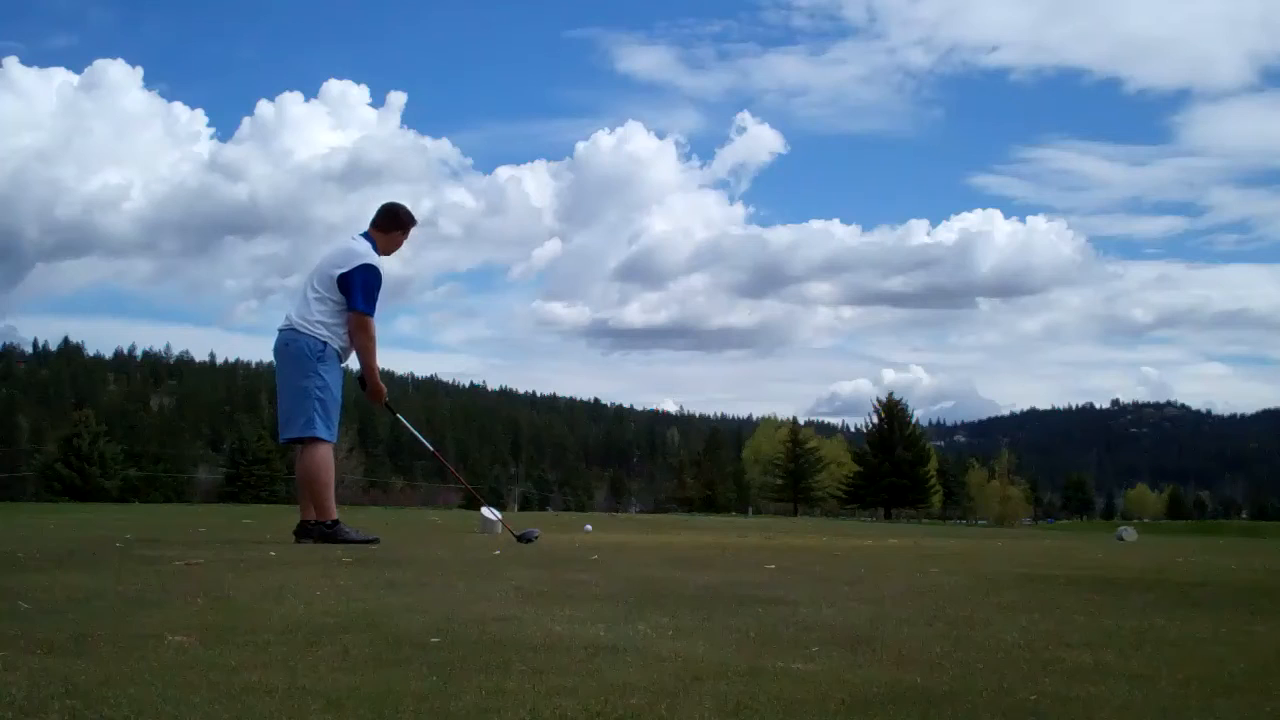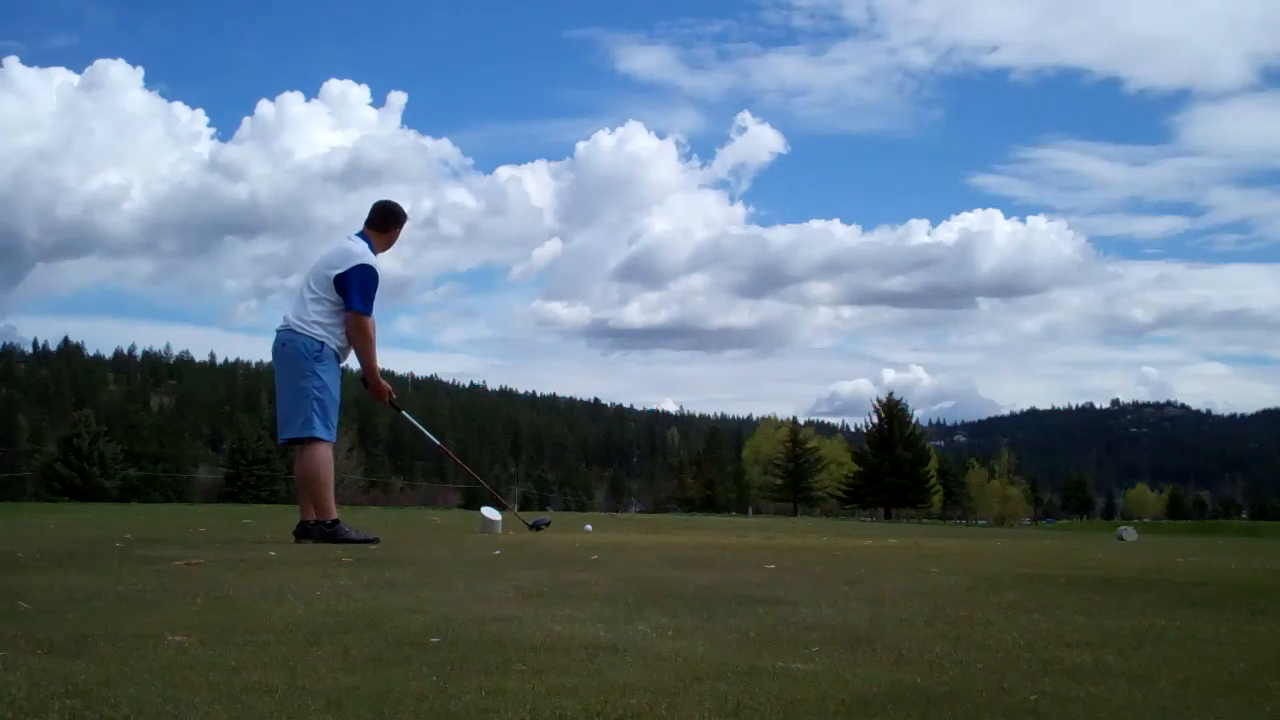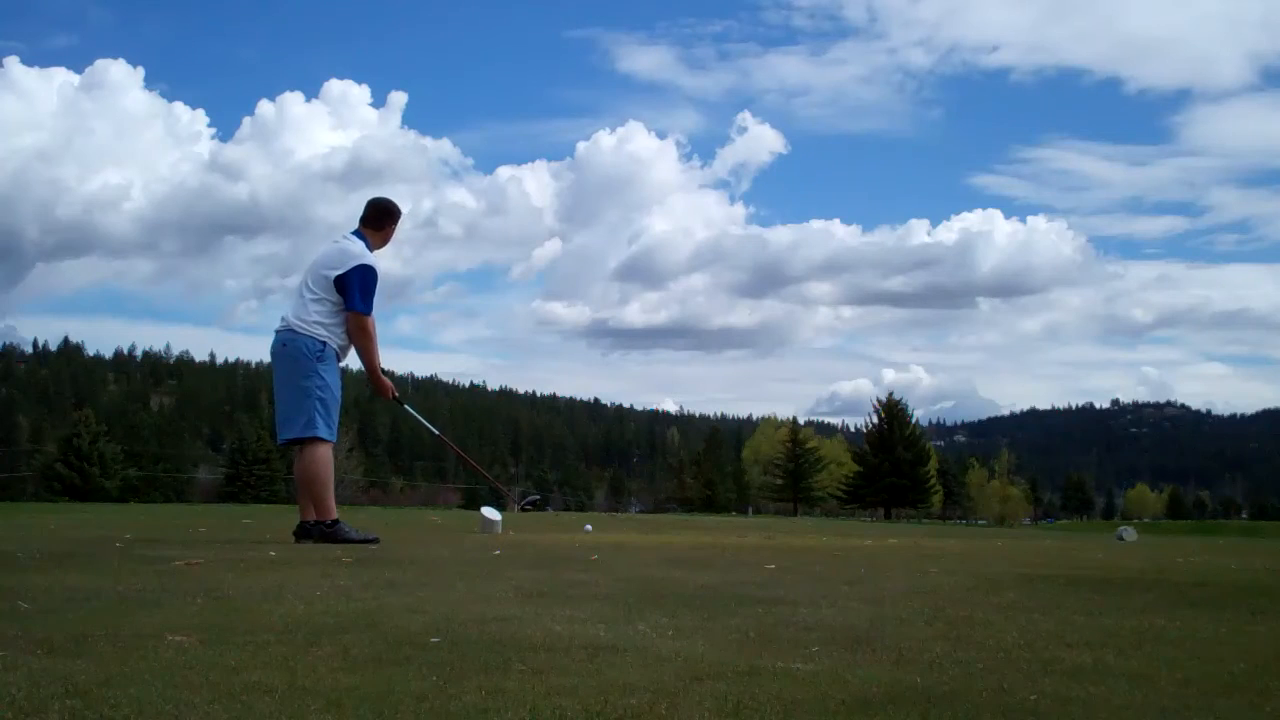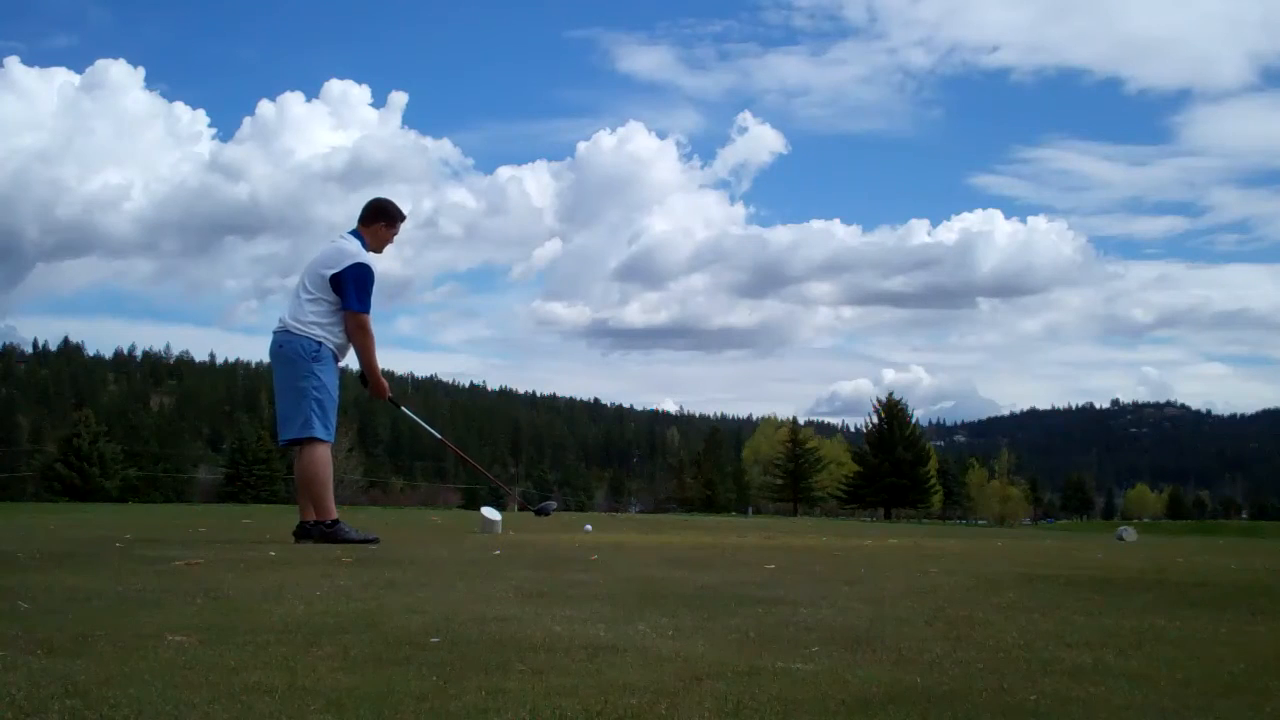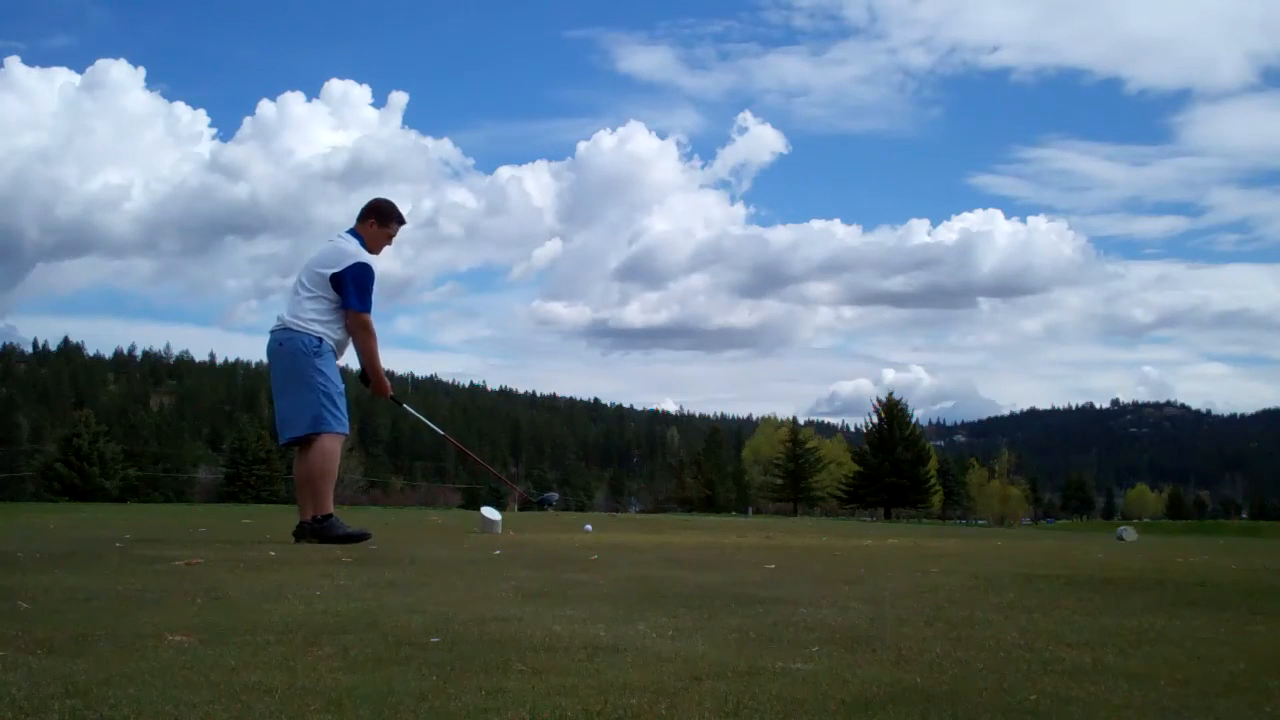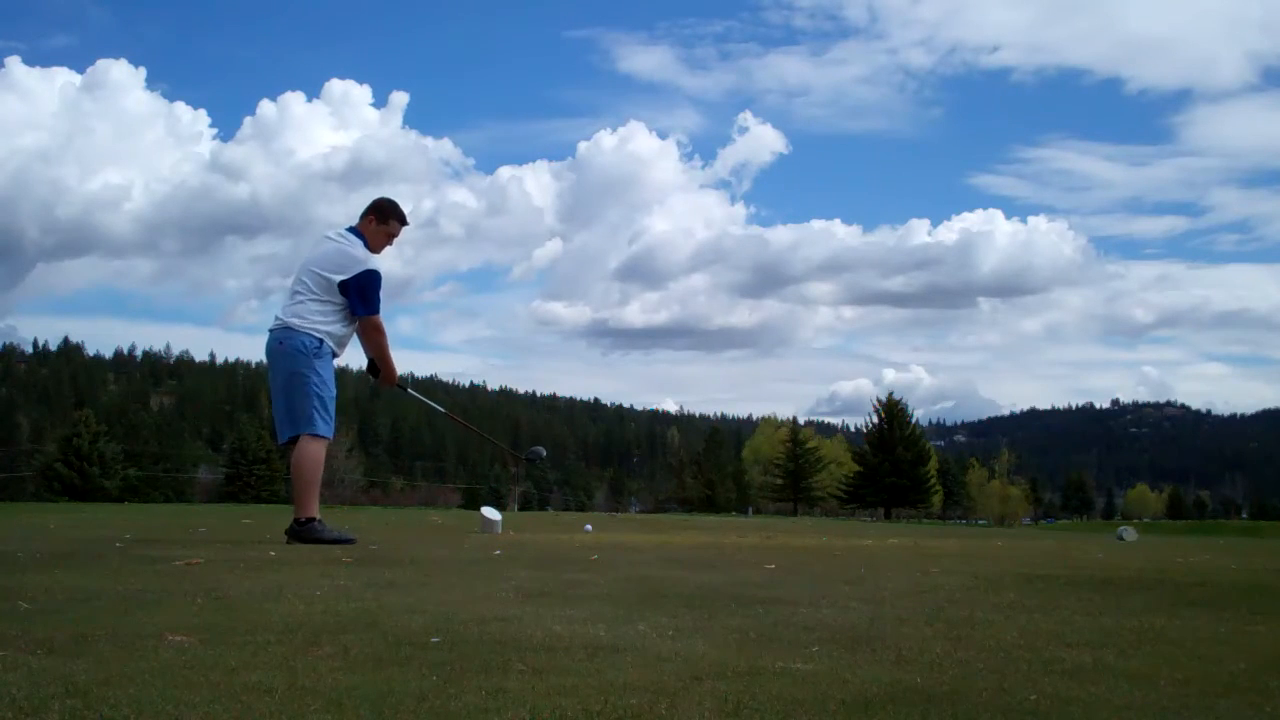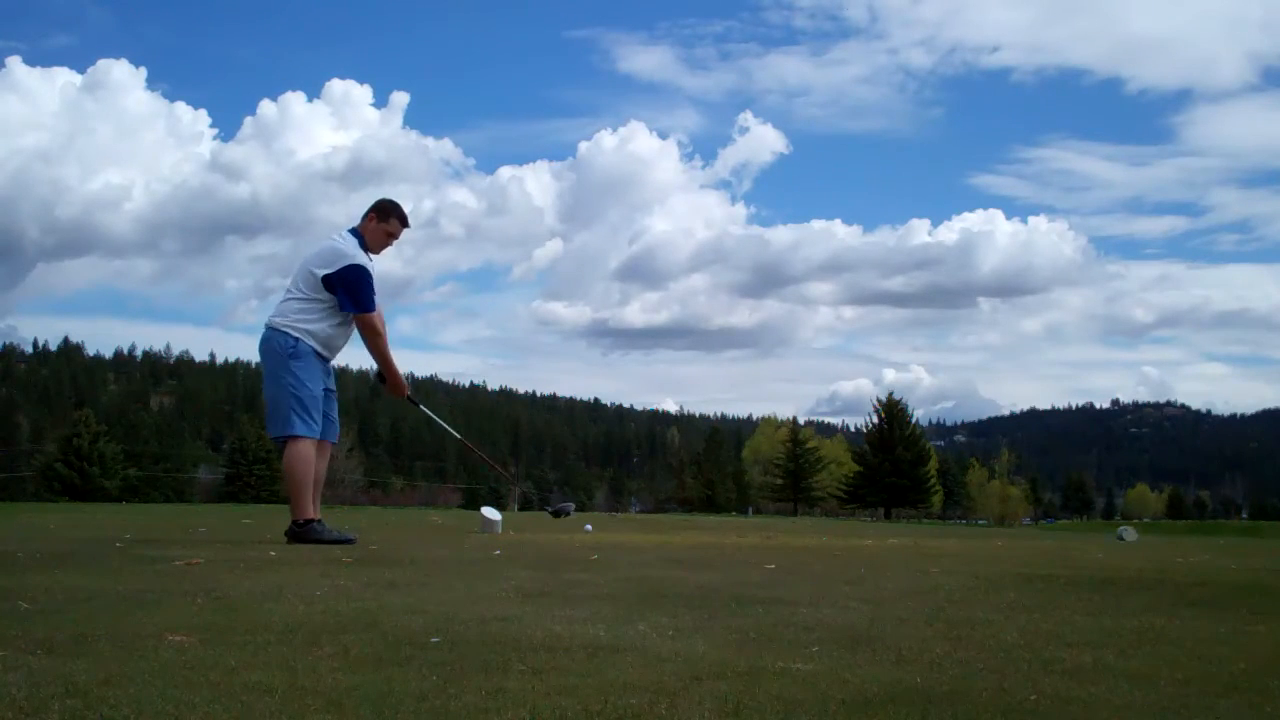
dt=0.3s
person 1, frame 1
left shoulder: (350, 249)
right shoulder: (367, 264)
right elbow: (360, 327)
left wrist: (368, 374)
right wrist: (373, 379)
left hip: (296, 342)
right hip: (313, 347)
left knee: (310, 438)
right knee: (319, 437)
left ankle: (309, 522)
right ankle: (328, 523)
person 1, frame 2
left shoulder: (347, 249)
right shoulder: (363, 264)
left elbow: (358, 323)
right elbow: (358, 328)
left wrist: (371, 373)
right wrist: (375, 379)
left hip: (295, 344)
right hip: (311, 349)
left knee: (308, 437)
right knee: (317, 437)
left ankle: (308, 522)
right ankle: (327, 523)
person 1, frame 3
left shoulder: (341, 247)
right shoulder: (362, 263)
right elbow: (360, 328)
left wrist: (372, 372)
right wrist: (378, 377)
left hip: (293, 343)
right hip: (311, 348)
left knee: (307, 438)
right knee: (318, 437)
left ankle: (308, 522)
right ankle: (328, 523)
person 1, frame 4
left shoulder: (339, 248)
right shoulder: (357, 262)
left elbow: (350, 323)
right elbow: (358, 327)
left wrist: (367, 373)
right wrist: (375, 378)
left hip: (293, 346)
right hip: (309, 349)
left knee: (308, 438)
right knee: (316, 437)
left ankle: (308, 523)
right ankle: (328, 523)
person 1, frame 5
left shoulder: (336, 247)
right shoulder: (357, 262)
left elbow: (349, 323)
right elbow: (362, 327)
left wrist: (367, 369)
right wrist: (378, 376)
left hip: (287, 343)
right hip: (307, 346)
left knee: (310, 437)
right knee: (330, 430)
left ankle: (308, 522)
right ankle: (322, 517)
person 1, frame 6
left shoulder: (333, 241)
right shoulder: (363, 265)
right elbow: (372, 327)
left wrist: (373, 361)
right wrist: (388, 370)
left hip: (285, 342)
right hip: (306, 346)
left knee: (309, 434)
right knee: (315, 433)
left ankle: (305, 522)
right ankle: (305, 522)
person 1, frame 7
left shoulder: (360, 258)
right shoulder: (351, 262)
left elbow: (373, 316)
right elbow: (367, 325)
left wrist: (387, 368)
right wrist: (392, 373)
left hip: (315, 355)
right hip: (293, 346)
left knee: (322, 438)
right knee: (303, 434)
left ankle: (308, 522)
right ankle: (304, 523)
